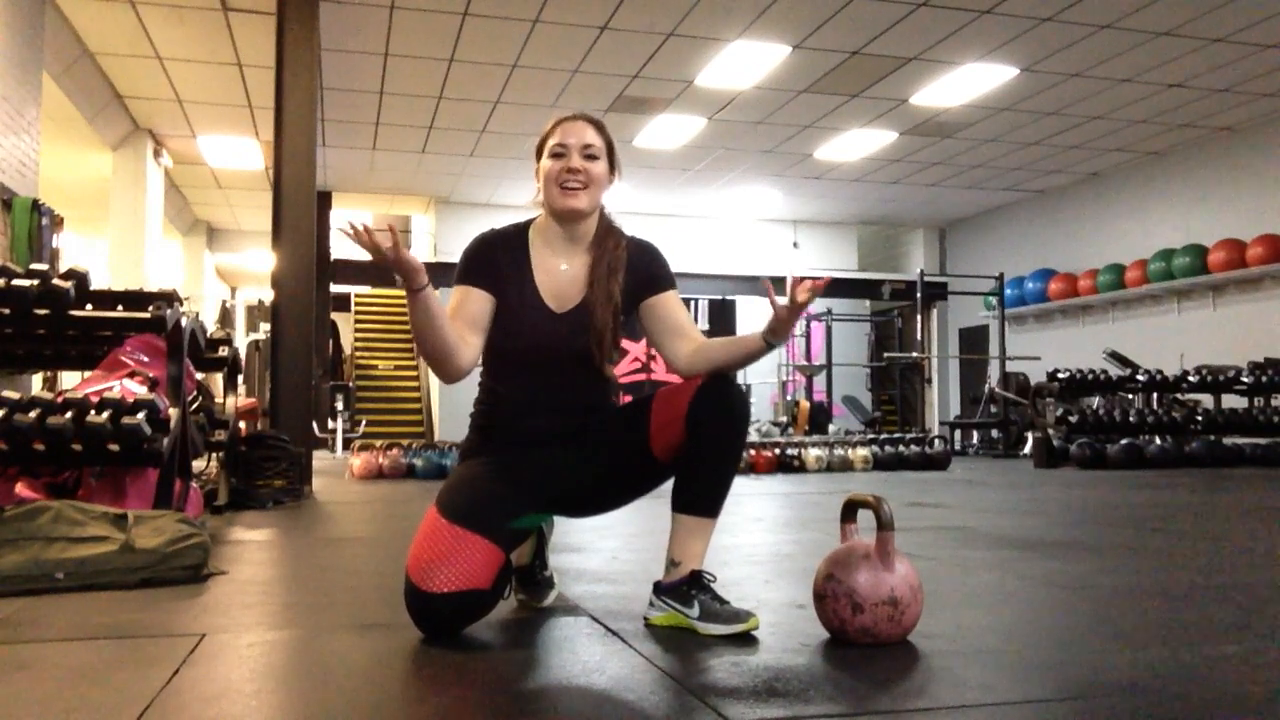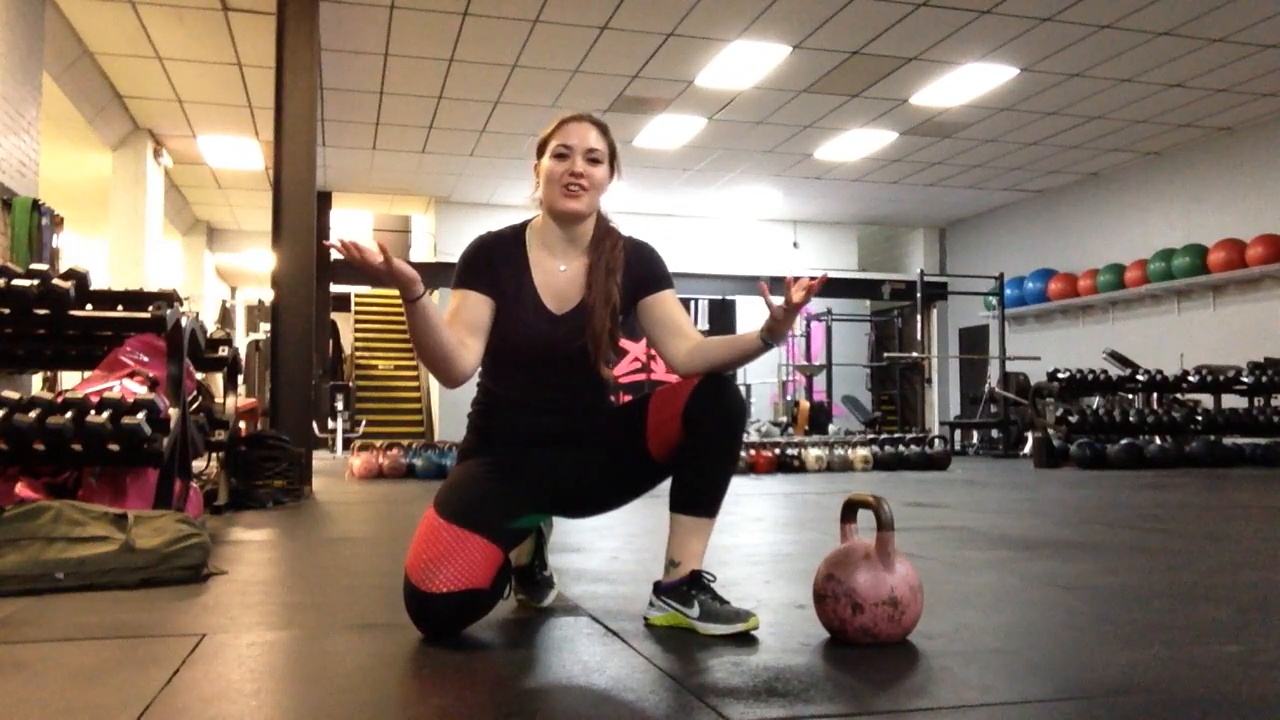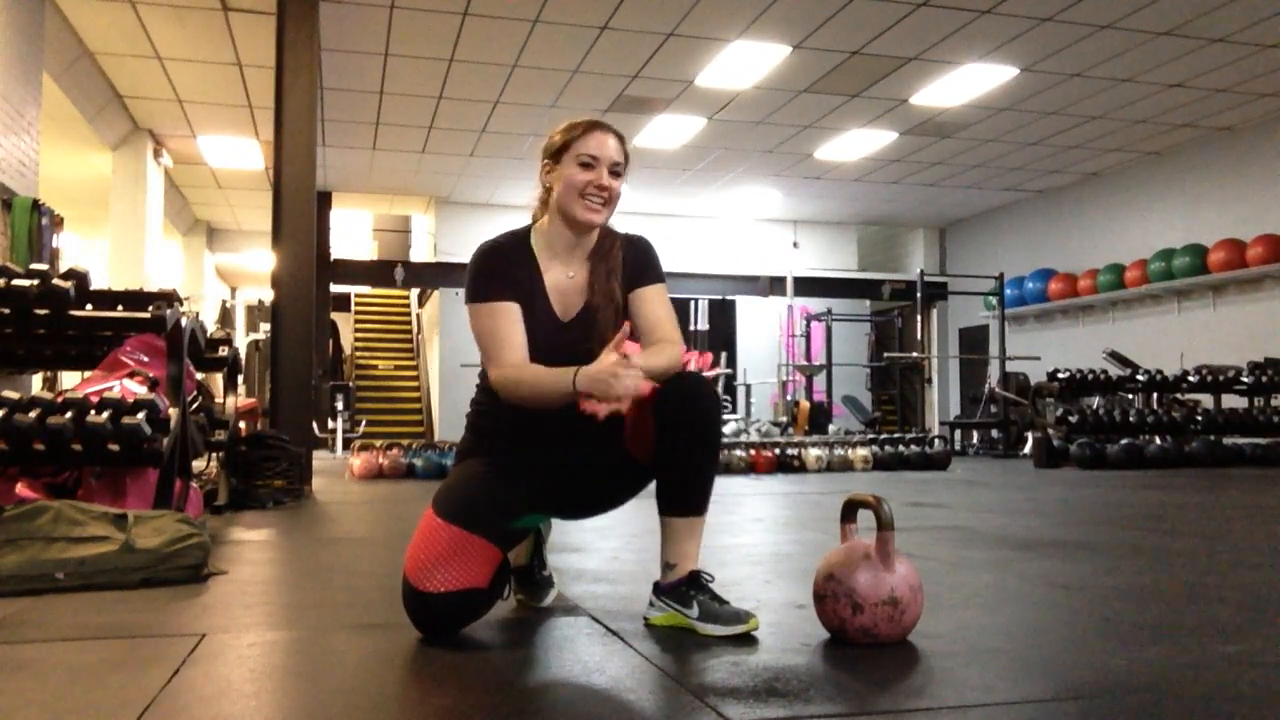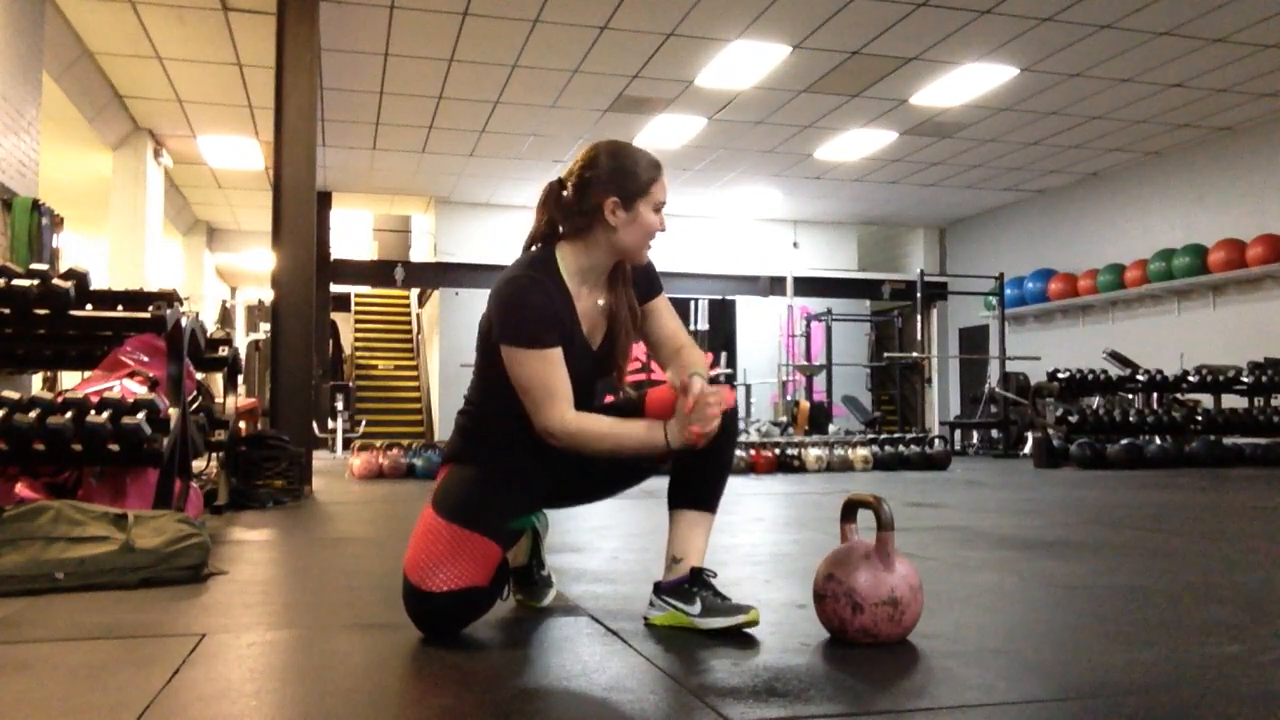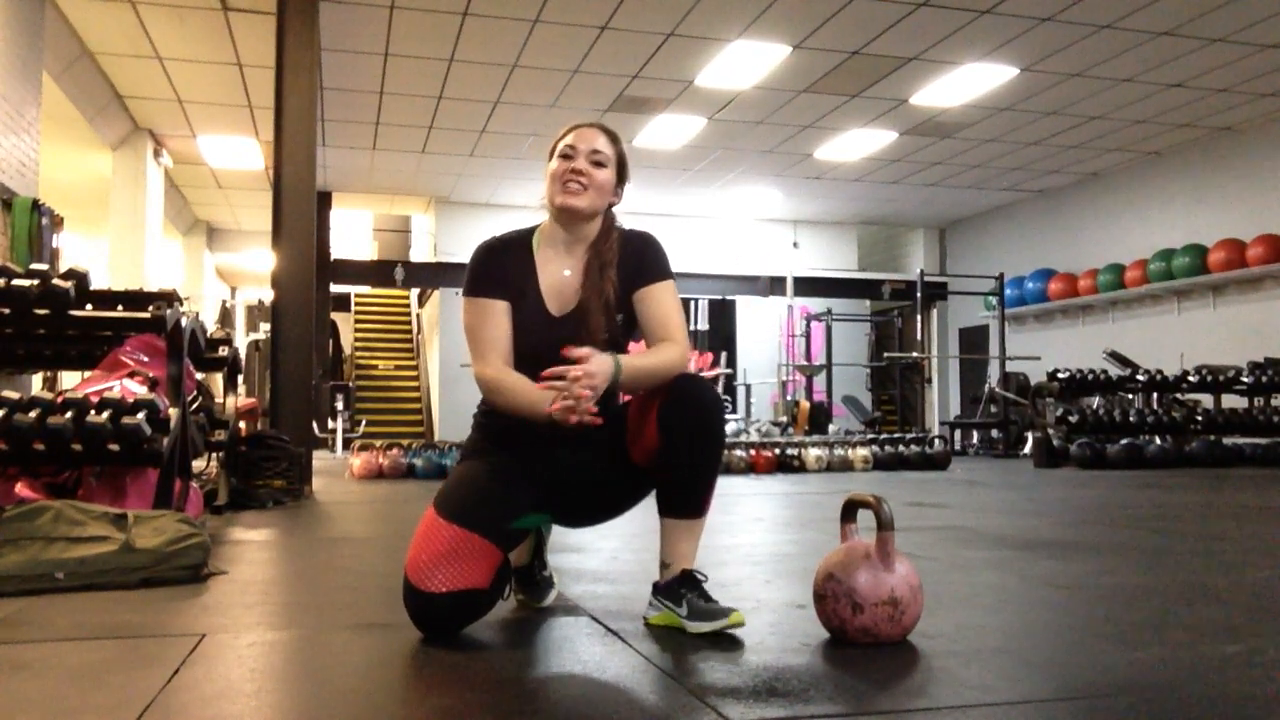
dt=1s
person 1, frame 1
left shoulder: (638, 260)
right shoulder: (494, 252)
left elbow: (689, 355)
right elbow: (453, 363)
left wrist: (771, 334)
right wrist: (415, 282)
left hip: (595, 447)
right hip: (506, 455)
left knee: (721, 400)
right knee: (438, 608)
left ankle: (679, 590)
right ankle: (524, 543)
person 1, frame 2
left shoulder: (635, 261)
right shoulder: (491, 255)
left elbow: (687, 354)
right elbow: (455, 367)
left wrist: (769, 334)
right wrist: (412, 291)
left hip: (593, 449)
right hip: (503, 456)
left knee: (717, 401)
right knee: (437, 607)
left ankle: (679, 589)
right ankle: (523, 545)
person 1, frame 3
left shoulder: (634, 256)
right shoulder: (498, 260)
left elbow: (669, 351)
right elbow: (507, 376)
left wrist: (626, 374)
right wrist: (583, 380)
left hip: (594, 449)
right hip: (507, 455)
left knee: (693, 396)
right knee: (435, 608)
left ankle: (678, 590)
right ankle: (523, 542)
person 1, frame 4
left shoulder: (634, 273)
right shoulder: (526, 292)
left elbow: (680, 350)
right elbow: (556, 423)
left wrist: (695, 384)
right wrist: (670, 434)
left hip: (579, 447)
right hip: (498, 457)
left knee: (715, 407)
right knee: (437, 607)
left ankle: (679, 587)
right ankle: (520, 542)
person 1, frame 5
left shoulder: (638, 253)
right shoulder: (497, 259)
left elbow: (675, 351)
right elbow: (492, 374)
left wrist: (611, 369)
right wrist: (555, 401)
left hip: (599, 452)
right hip: (511, 452)
left knee: (695, 399)
right knee: (436, 607)
left ankle: (675, 588)
right ankle: (524, 544)
